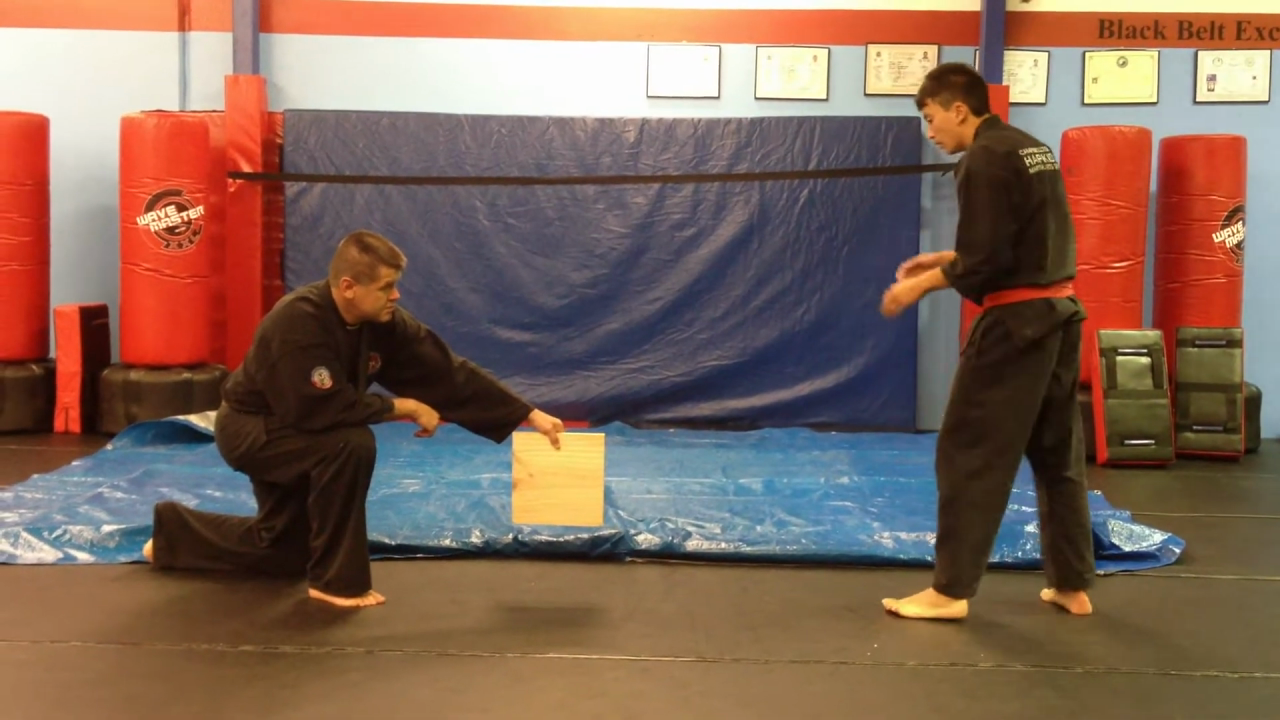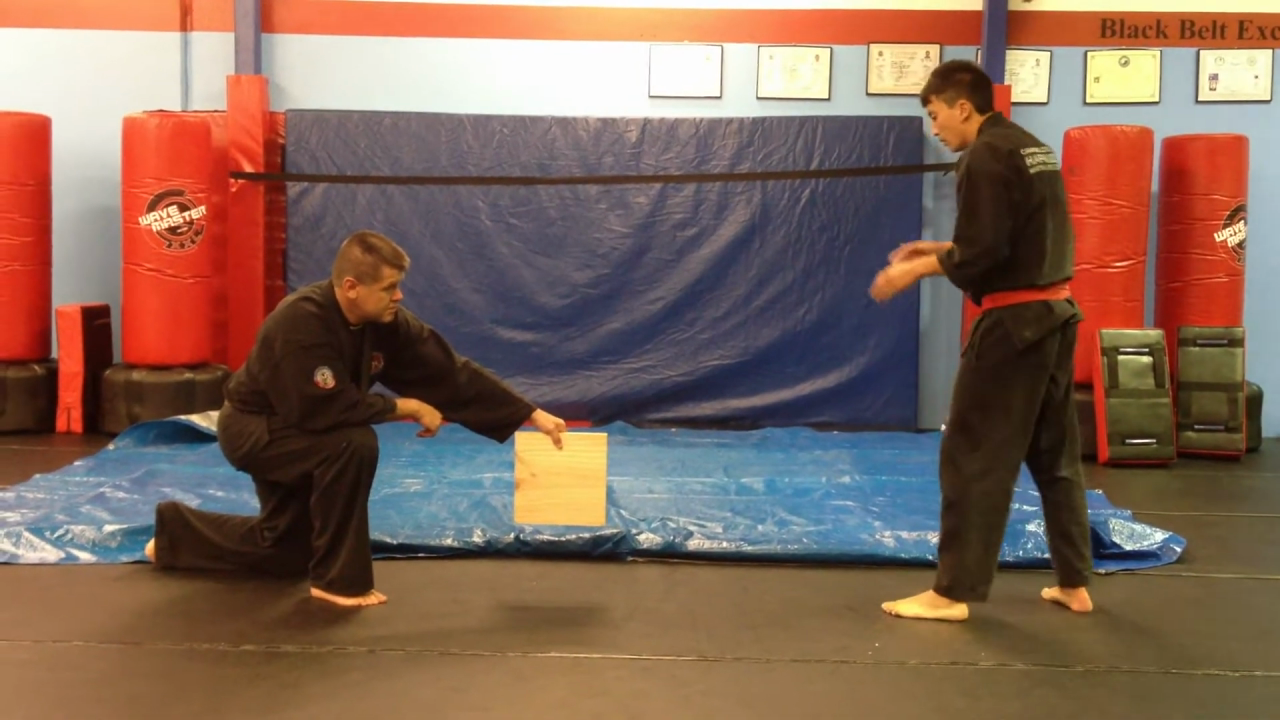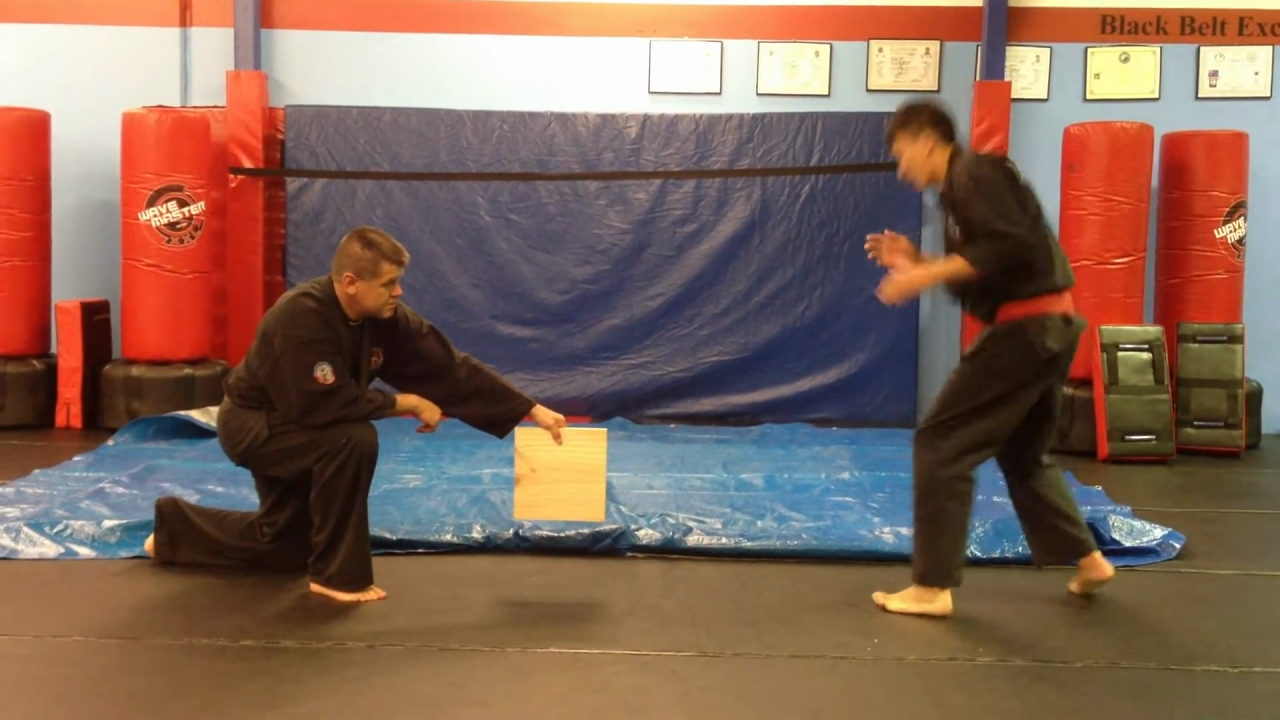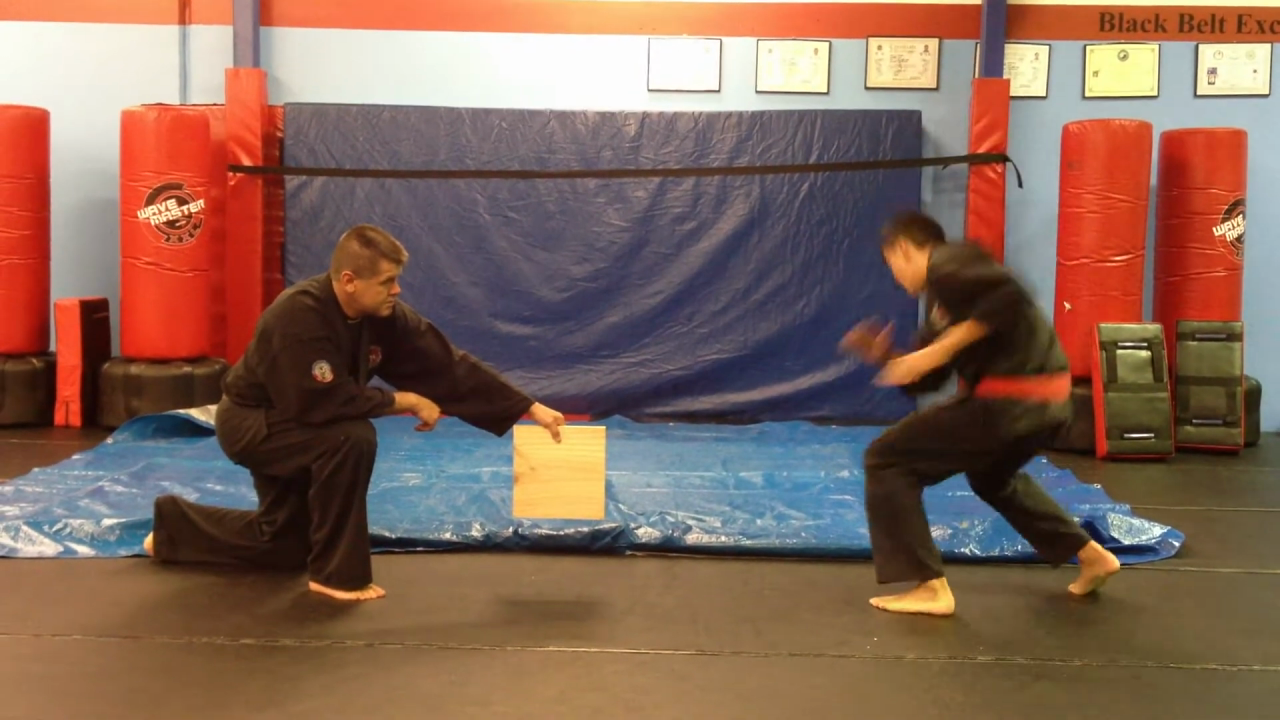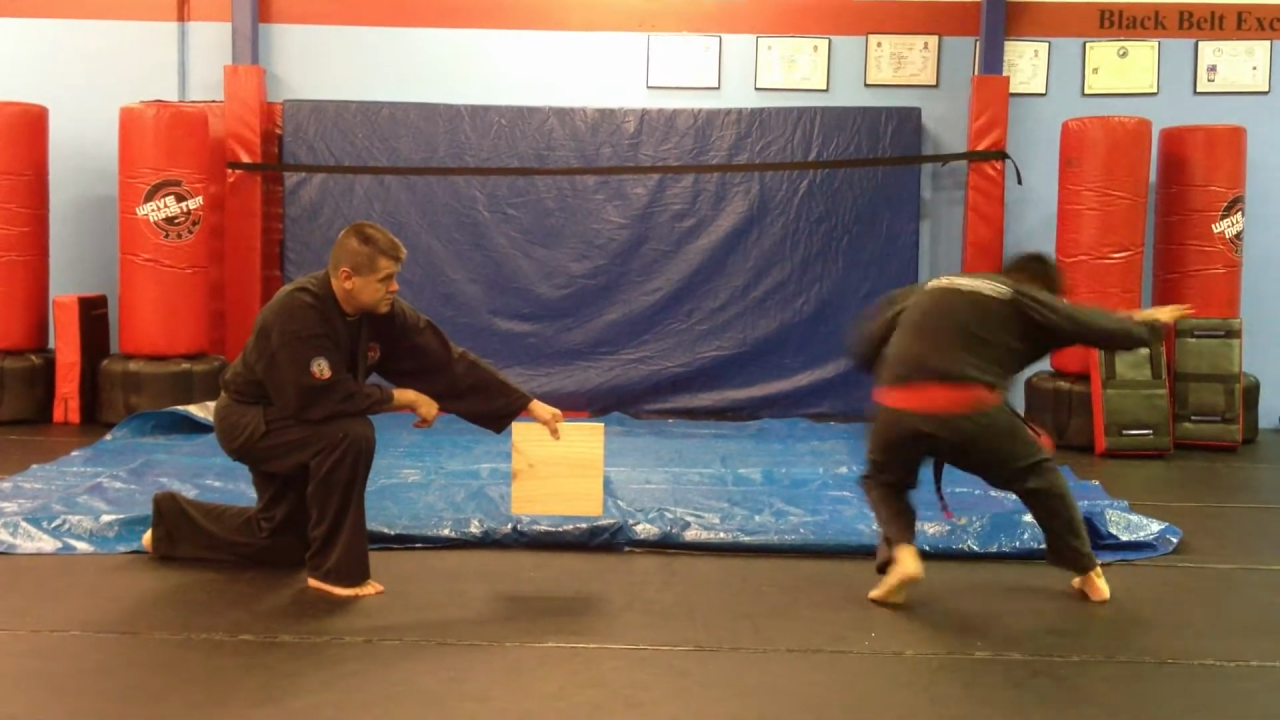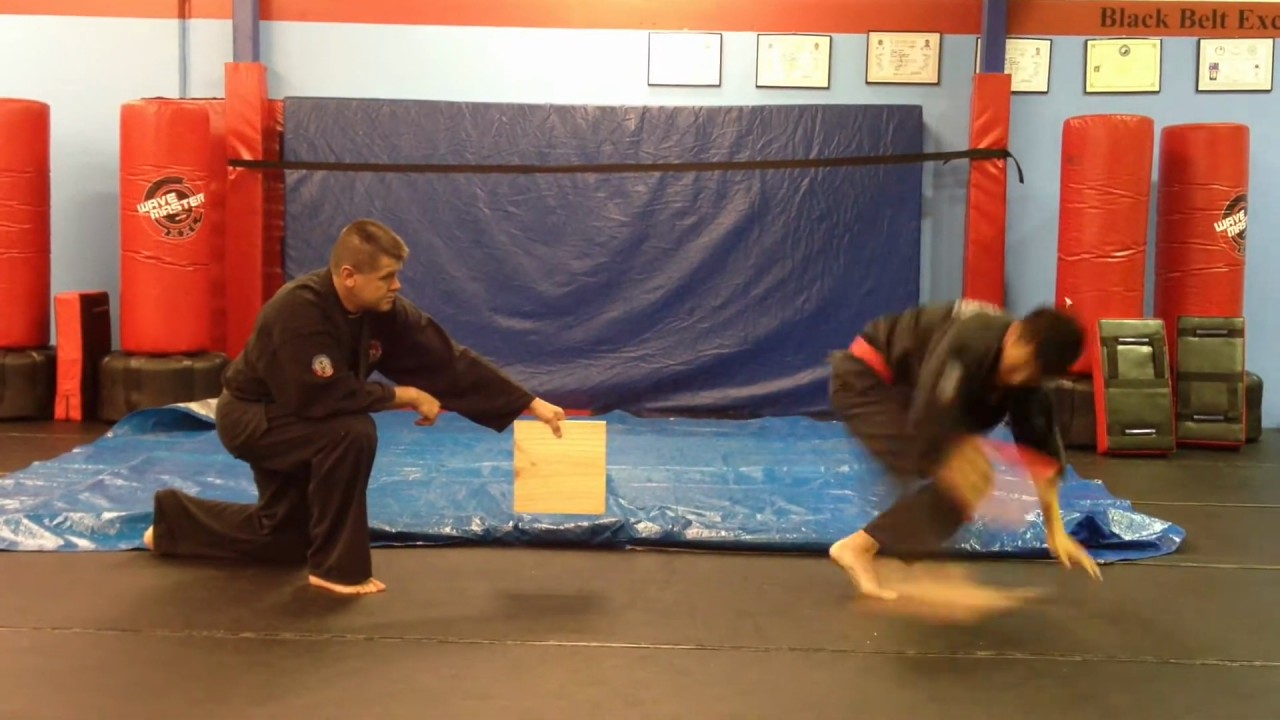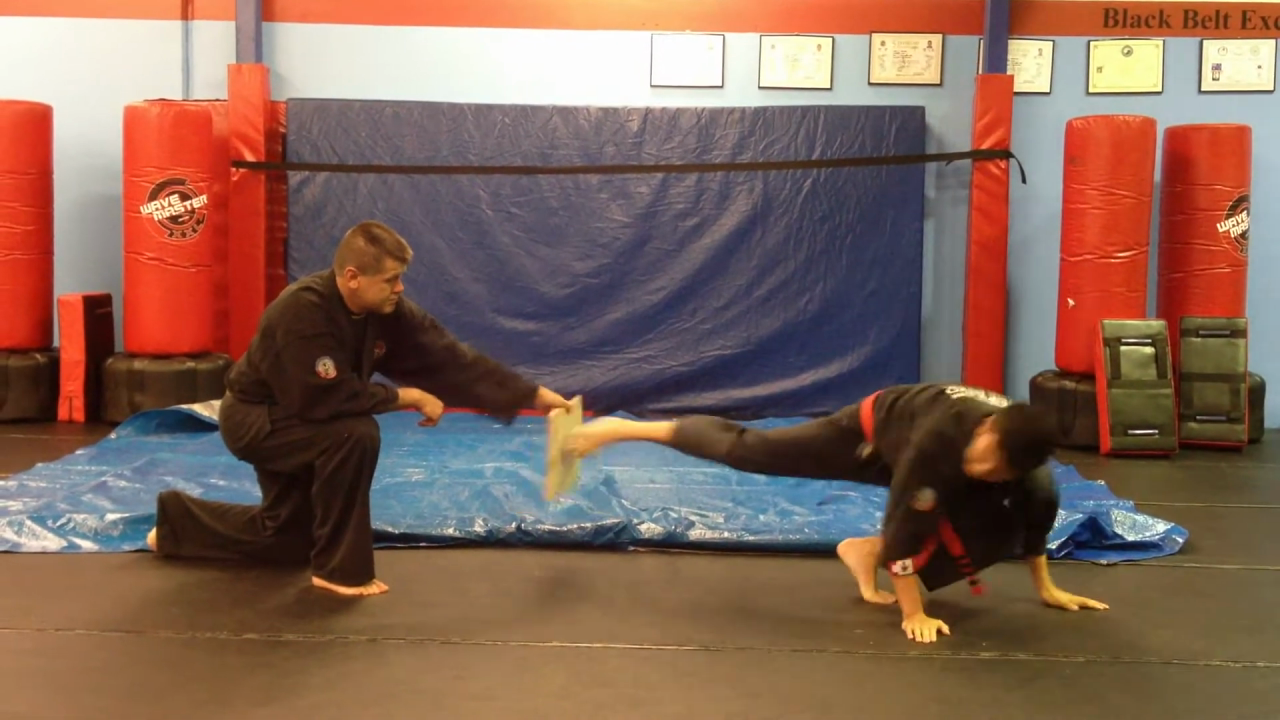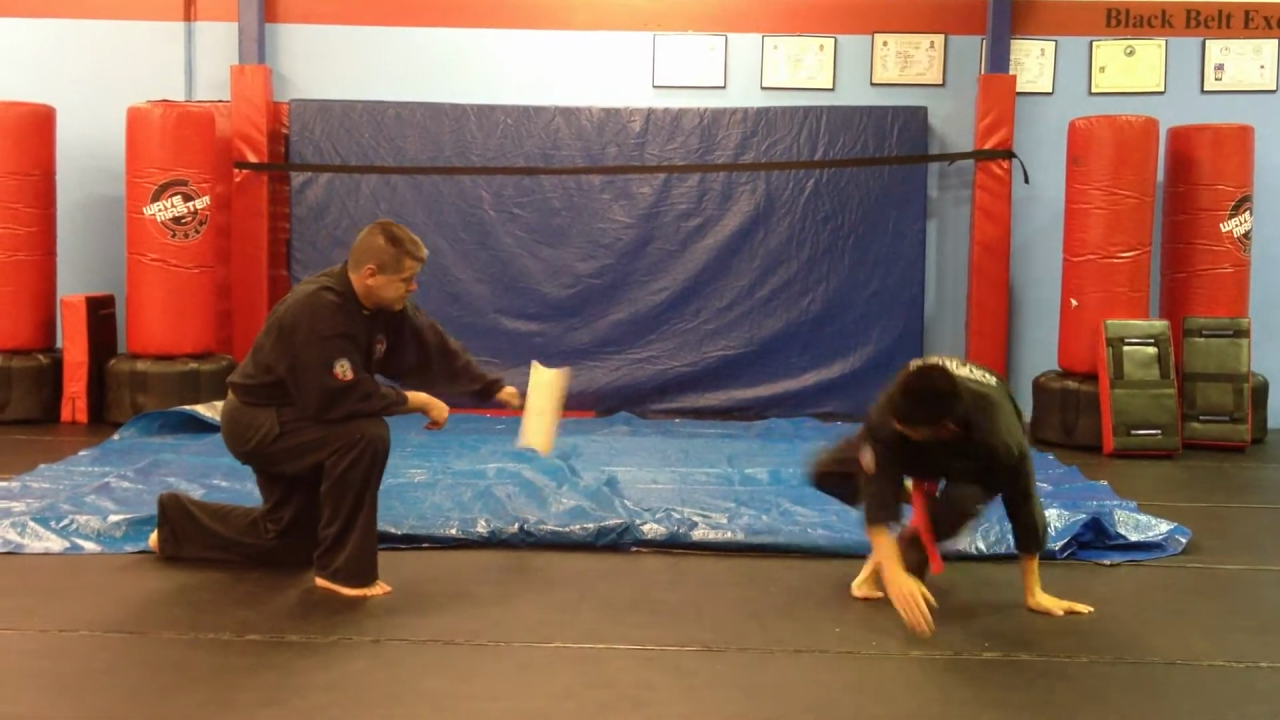
dt=0.2s
person 1, frame 1
left shoulder: (983, 160)
right shoulder: (1031, 148)
left elbow: (986, 259)
left wrist: (922, 283)
right wrist: (942, 259)
left hip: (1016, 320)
right hip: (1058, 312)
left knee: (970, 452)
right knee: (1059, 455)
left ankle: (949, 590)
right ankle: (1073, 586)
person 1, frame 2
left shoulder: (984, 156)
right shoulder: (1032, 149)
left elbow: (982, 251)
left wrist: (919, 267)
right wrist: (935, 252)
left hip: (1014, 321)
right hip: (1054, 312)
left knee: (974, 454)
right knee: (1055, 453)
left ankle: (953, 591)
right ankle: (1073, 582)
person 1, frame 3
left shoulder: (977, 175)
right shoulder: (959, 189)
left elbow: (1010, 243)
right elbow: (972, 273)
left wrist: (935, 272)
right wrist: (915, 262)
left hip: (1028, 329)
right hip: (1049, 330)
left knee: (943, 444)
right knee: (1022, 454)
left ankle: (932, 586)
right ankle: (1085, 558)
person 1, frame 4
left shoulder: (949, 267)
right shoulder: (940, 297)
left elbow: (1007, 294)
right elbow: (920, 382)
left wrist: (941, 348)
right wrist: (886, 356)
left hip: (1010, 402)
right hip: (1048, 404)
left knee: (885, 463)
right knee: (991, 478)
left ankle: (928, 585)
right ankle: (1090, 555)
person 1, frame 5
left shoulder: (936, 291)
right shoulder: (1027, 302)
left elbow: (869, 335)
right elbow: (1107, 330)
right wrist: (1150, 319)
left hip: (899, 413)
right hip: (969, 414)
left knee: (884, 480)
right knee: (1039, 473)
left ankle: (900, 556)
right ankle: (1089, 574)
person 1, frame 6
right shoulder: (968, 338)
left elbow: (1041, 442)
right elbow: (932, 418)
left wrist: (1056, 531)
right hip: (864, 374)
left ankle: (861, 547)
person 1, frame 7
left shoulder: (1021, 462)
right shoulder: (940, 437)
left elbow: (1037, 517)
right elbow: (906, 517)
left wrist: (1045, 585)
right wrist: (912, 610)
right hip: (877, 429)
left knee: (1001, 534)
right knee: (749, 450)
left ankle: (867, 554)
right ankle: (627, 429)
person 1, frame 8
left shoulder: (998, 438)
right shoulder: (895, 407)
left elbow: (1024, 506)
right elbow: (876, 488)
left wrist: (1033, 592)
right wrist: (890, 566)
left hip: (976, 462)
left knee: (960, 501)
right knee: (827, 475)
person 2, frame 1
left shoulder: (382, 321)
right shoulder: (298, 322)
left elbow: (447, 372)
right elbow: (324, 408)
left wrist: (528, 414)
right wrist: (404, 407)
left hip: (290, 430)
right hip: (250, 428)
left knee: (285, 550)
right knee: (351, 444)
left ankle: (172, 532)
right ankle: (335, 579)
person 2, frame 2
left shoulder: (386, 322)
right shoulder: (301, 322)
left elbow: (451, 372)
right elbow: (326, 408)
left wrist: (531, 414)
right wrist: (407, 407)
left hip: (293, 430)
right hip: (254, 428)
left knee: (287, 550)
right knee: (354, 444)
left ankle: (175, 532)
right ankle: (338, 579)
person 2, frame 3
left shoulder: (384, 318)
right shoulder: (301, 318)
left elbow: (450, 368)
right elbow: (326, 404)
left wrist: (530, 409)
right wrist: (407, 403)
left hip: (292, 425)
right hip: (253, 424)
left knee: (288, 545)
right knee: (353, 441)
left ankle: (174, 528)
right ankle: (337, 574)
person 2, frame 4
left shoulder: (383, 315)
right shoulder: (299, 315)
left elbow: (448, 366)
right elbow: (324, 402)
left wrist: (529, 407)
right wrist: (405, 401)
left hip: (291, 424)
right hip: (251, 422)
left knee: (286, 543)
right knee: (352, 439)
left ankle: (174, 526)
right ankle: (336, 573)
person 2, frame 5
left shoulder: (382, 313)
right shoulder: (298, 312)
left elbow: (448, 363)
right elbow: (321, 399)
left wrist: (528, 405)
right wrist: (403, 398)
left hip: (287, 420)
right hip: (249, 419)
left knee: (285, 540)
right knee: (350, 435)
left ankle: (172, 522)
right ankle: (334, 569)
person 2, frame 6
left shoulder: (385, 310)
right shoulder: (299, 309)
left elbow: (450, 362)
right elbow: (323, 396)
left wrist: (530, 403)
right wrist: (403, 396)
left hip: (289, 418)
right hip: (251, 416)
left knee: (286, 536)
right knee: (352, 433)
left ankle: (174, 519)
right ankle: (336, 567)
person 2, frame 7
left shoulder: (387, 310)
right shoulder: (302, 309)
left elbow: (450, 358)
right elbow: (324, 397)
left wrist: (533, 394)
right wrist: (407, 396)
left hip: (289, 419)
right hip: (253, 418)
left knee: (291, 535)
right knee: (354, 434)
left ankle: (176, 520)
right ankle: (339, 570)
person 2, frame 8
left shoulder: (385, 307)
right shoulder: (319, 310)
left elbow: (433, 352)
right elbow: (339, 399)
left wrist: (493, 388)
right wrist: (415, 401)
left hip: (287, 421)
right hip: (257, 421)
left knee: (290, 535)
right knee: (365, 436)
left ankle: (177, 522)
right ankle: (343, 570)
